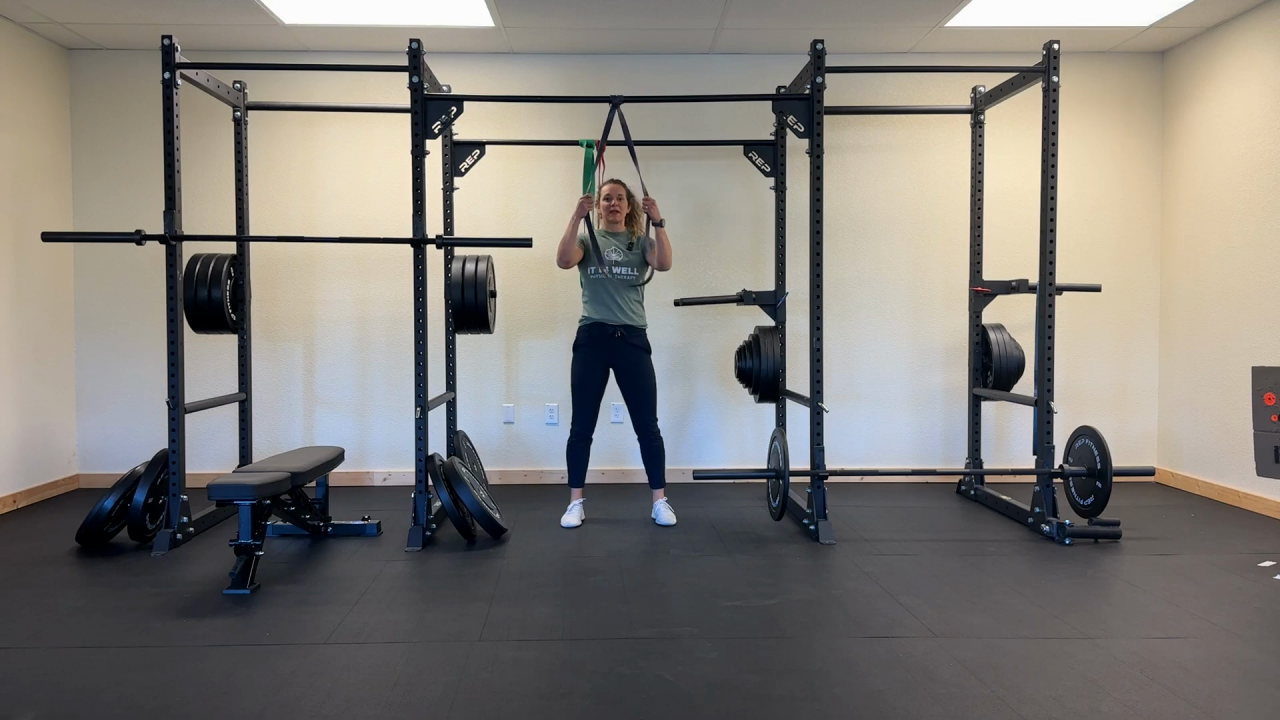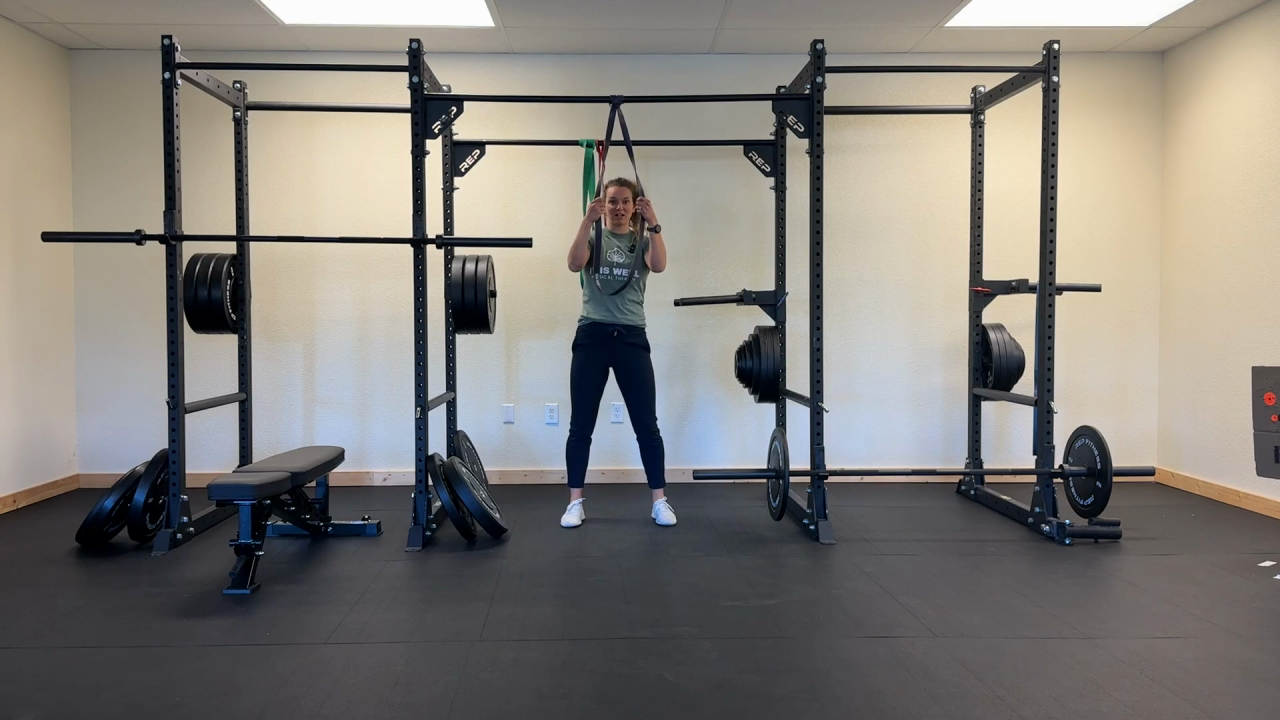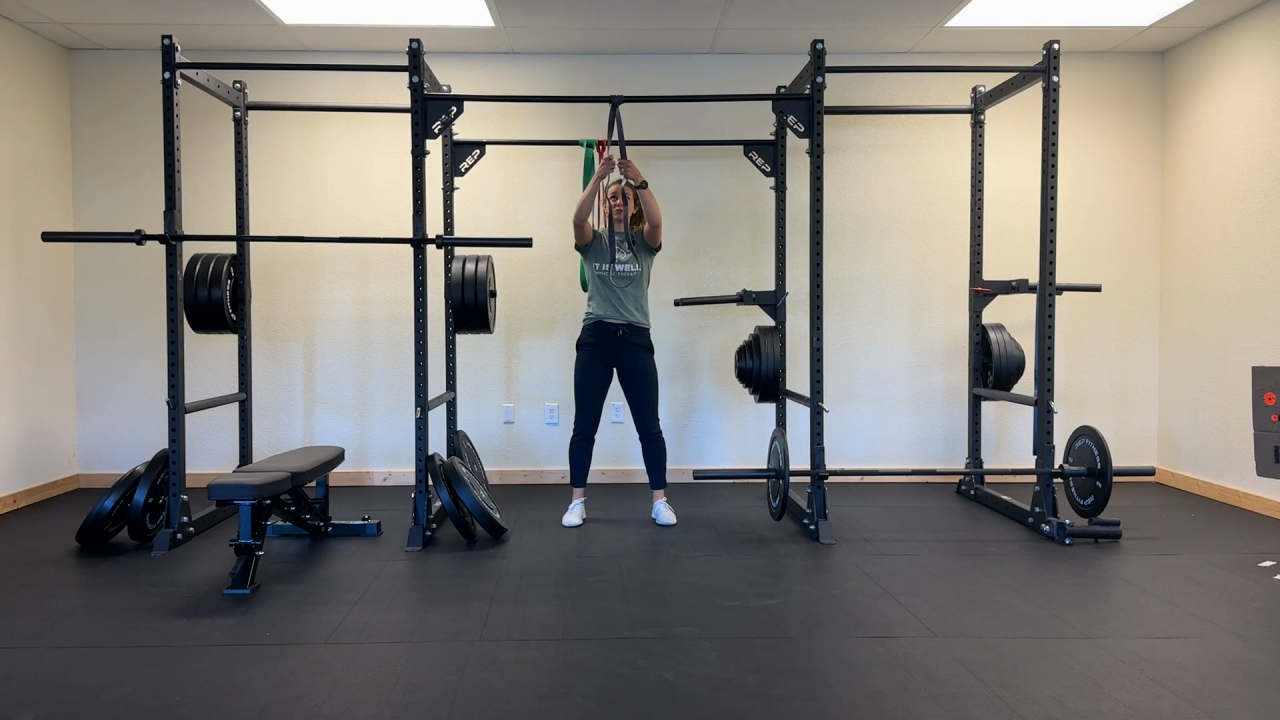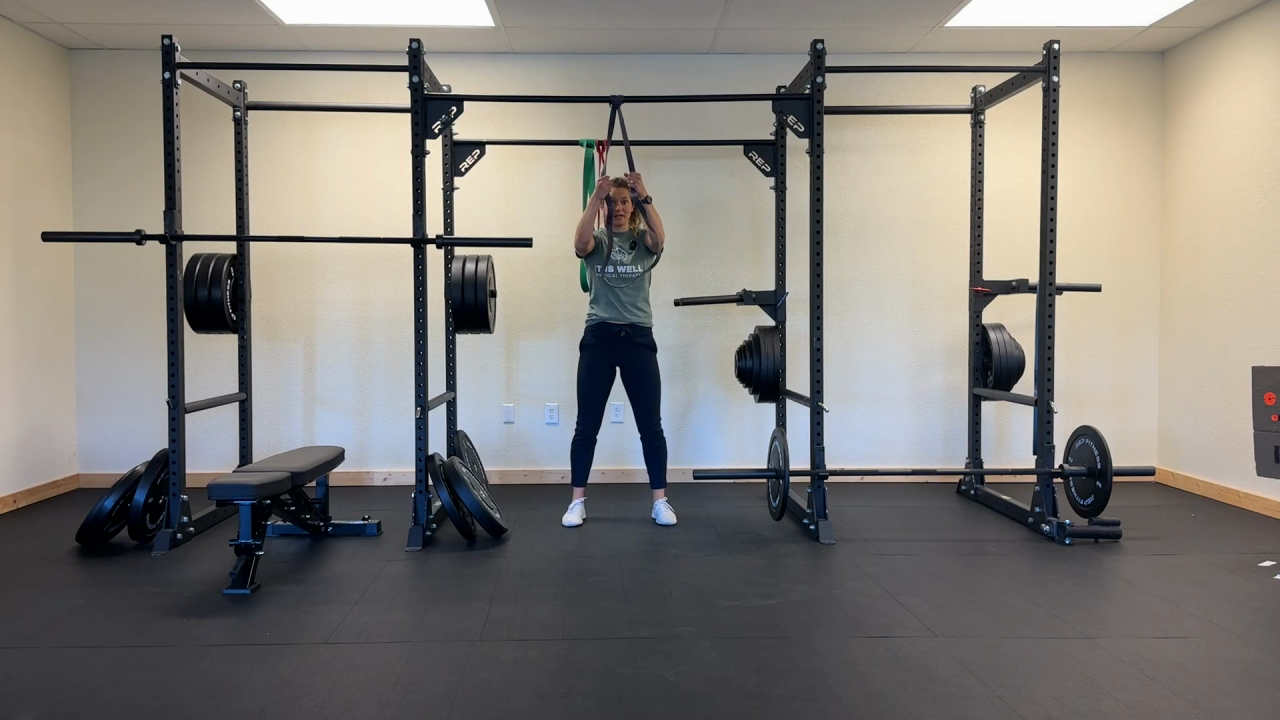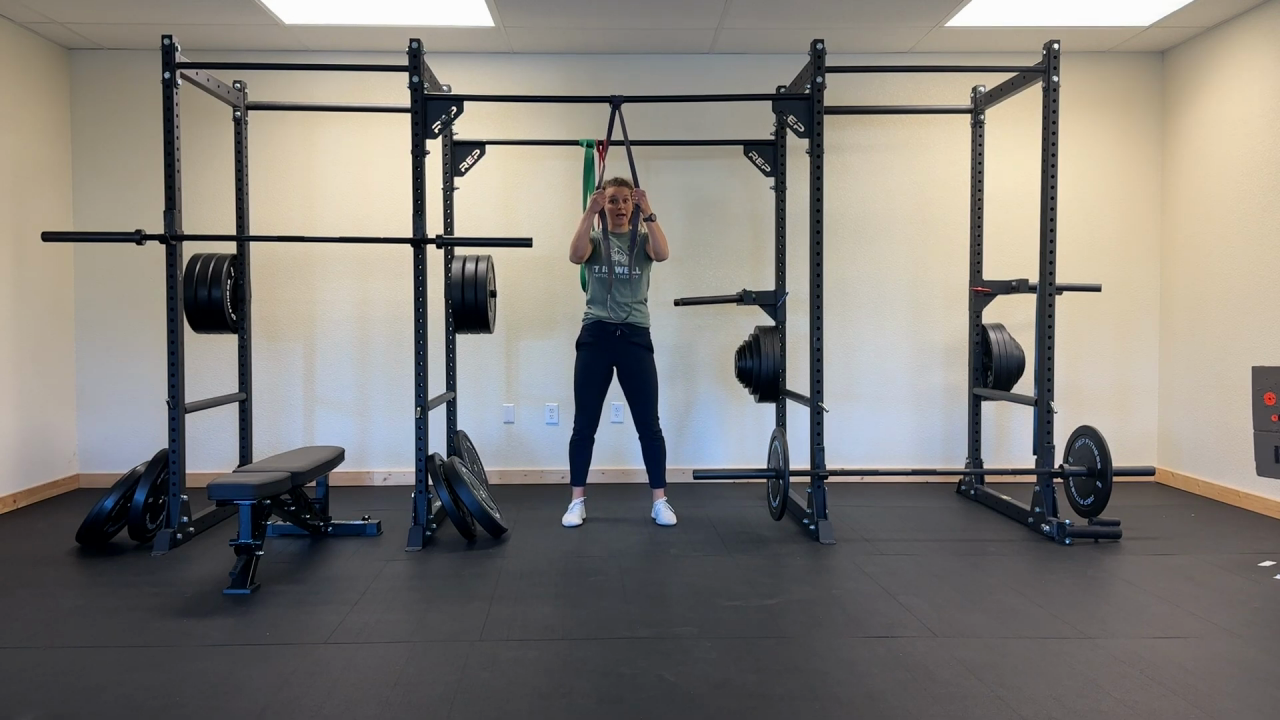
dt=1s
person 1, frame 1
left shoulder: (640, 242)
right shoulder: (587, 241)
left elbow: (664, 264)
right elbow: (564, 262)
left wrist: (658, 221)
right wrist: (576, 217)
left hip: (633, 340)
right hip: (593, 339)
left knee: (647, 425)
right knee: (582, 426)
left ankle: (659, 501)
right ankle: (576, 502)
person 1, frame 2
left shoulder: (642, 241)
right shoulder: (593, 238)
left elbow: (659, 266)
right elbow: (574, 264)
left wrist: (653, 223)
right wrist: (588, 221)
left hip: (632, 338)
right hip: (592, 337)
left knee: (646, 424)
right knee: (581, 425)
left ankle: (659, 501)
right ankle: (575, 502)
person 1, frame 3
left shoulder: (645, 242)
right shoulder: (592, 241)
left elbow: (657, 221)
right elbow: (578, 219)
left wrist: (639, 180)
right wrist: (597, 178)
left hip: (635, 339)
right hip: (595, 338)
left knee: (649, 426)
right knee: (584, 426)
left ankle: (659, 501)
right ankle: (577, 502)
person 1, frame 4
left shoulder: (643, 239)
right shoulder: (596, 241)
left elbow: (660, 238)
right elbow: (580, 242)
left wrist: (644, 195)
right wrist: (596, 197)
left hip: (638, 338)
right hip: (599, 337)
left knee: (650, 425)
right knee: (587, 425)
left ankle: (660, 501)
right ankle: (577, 502)
person 1, frame 5
left shoulder: (643, 240)
right shoulder: (594, 240)
left elbow: (662, 254)
right elbow: (575, 256)
left wrist: (648, 212)
right wrist: (590, 211)
left hip: (635, 337)
right hip: (595, 336)
left knee: (648, 424)
right knee: (584, 424)
left ankle: (660, 501)
right ankle: (577, 501)
